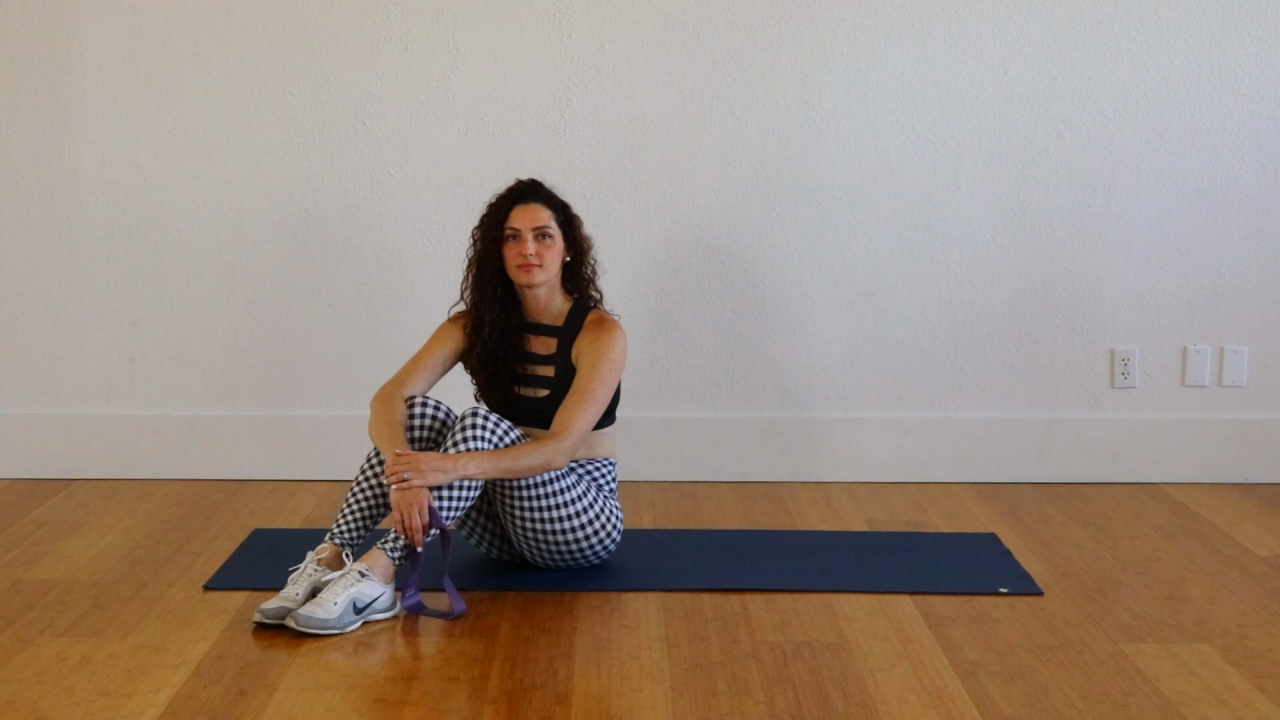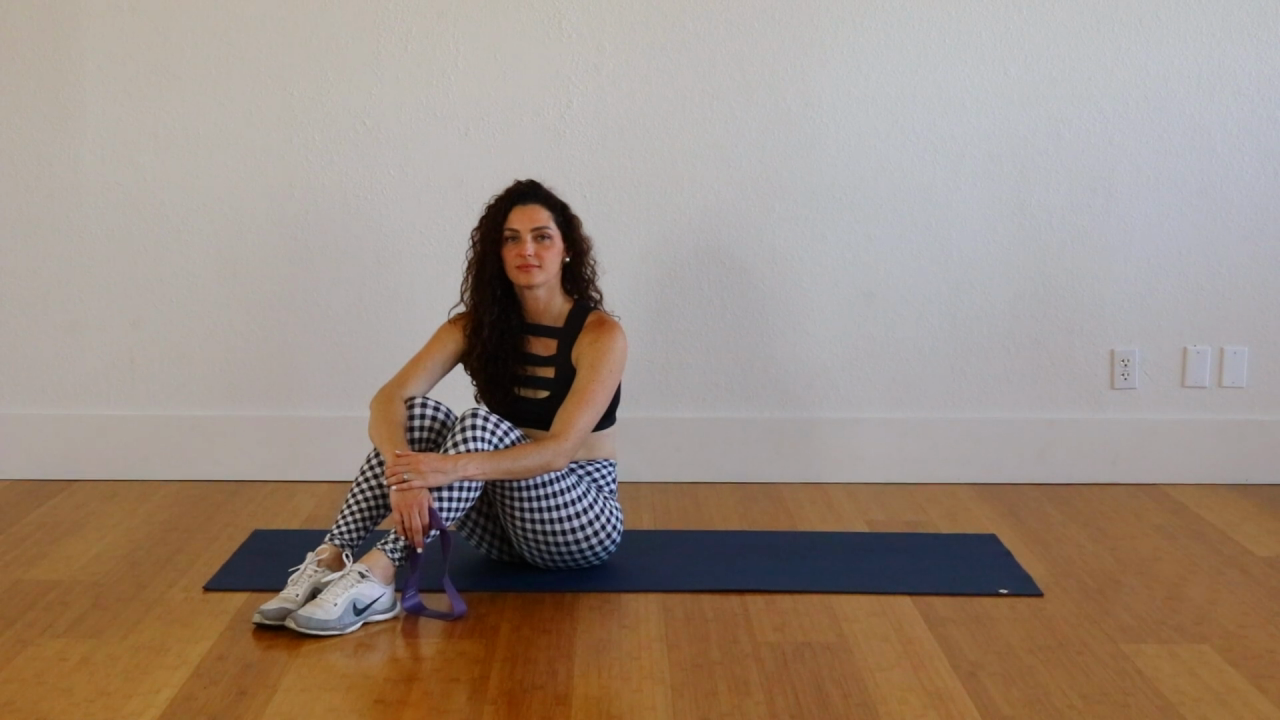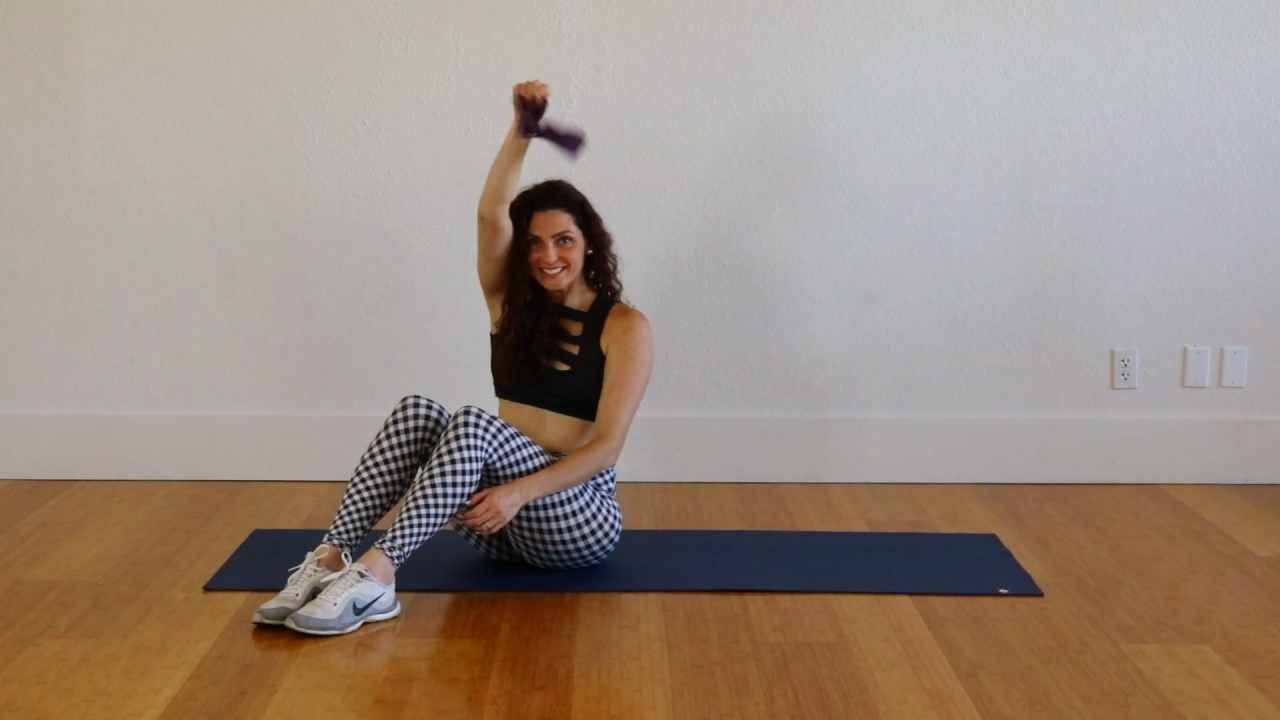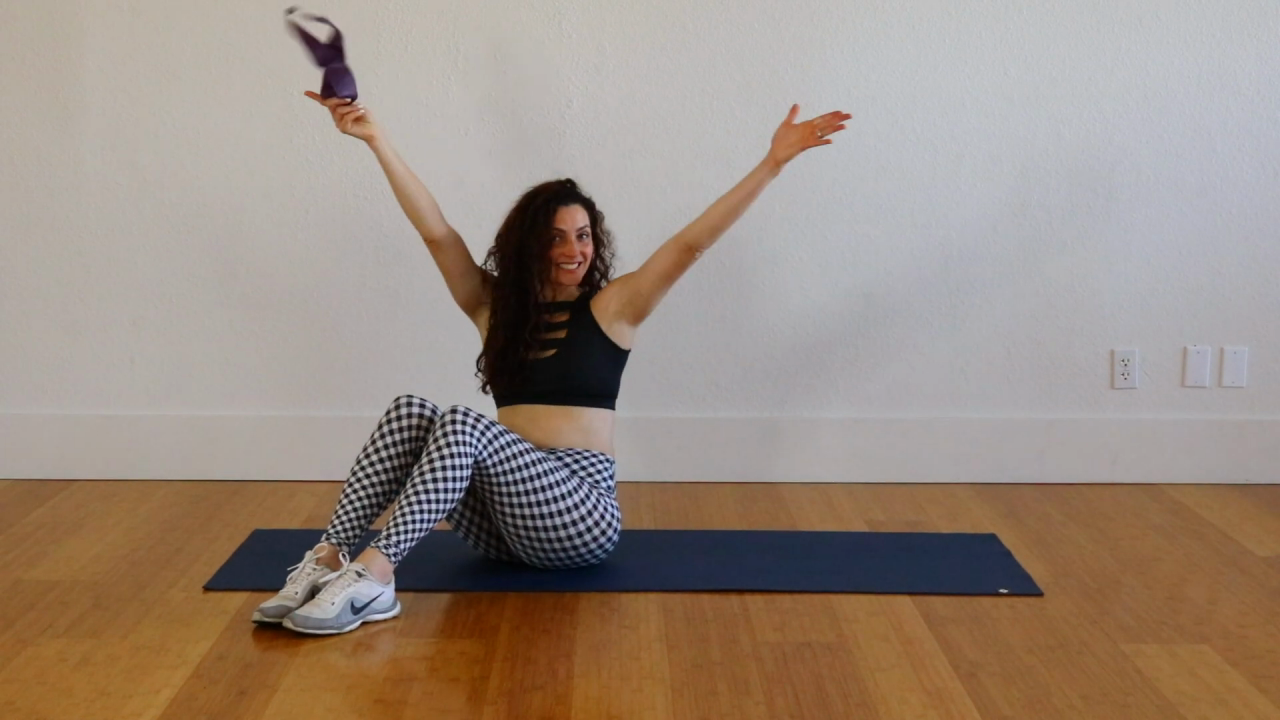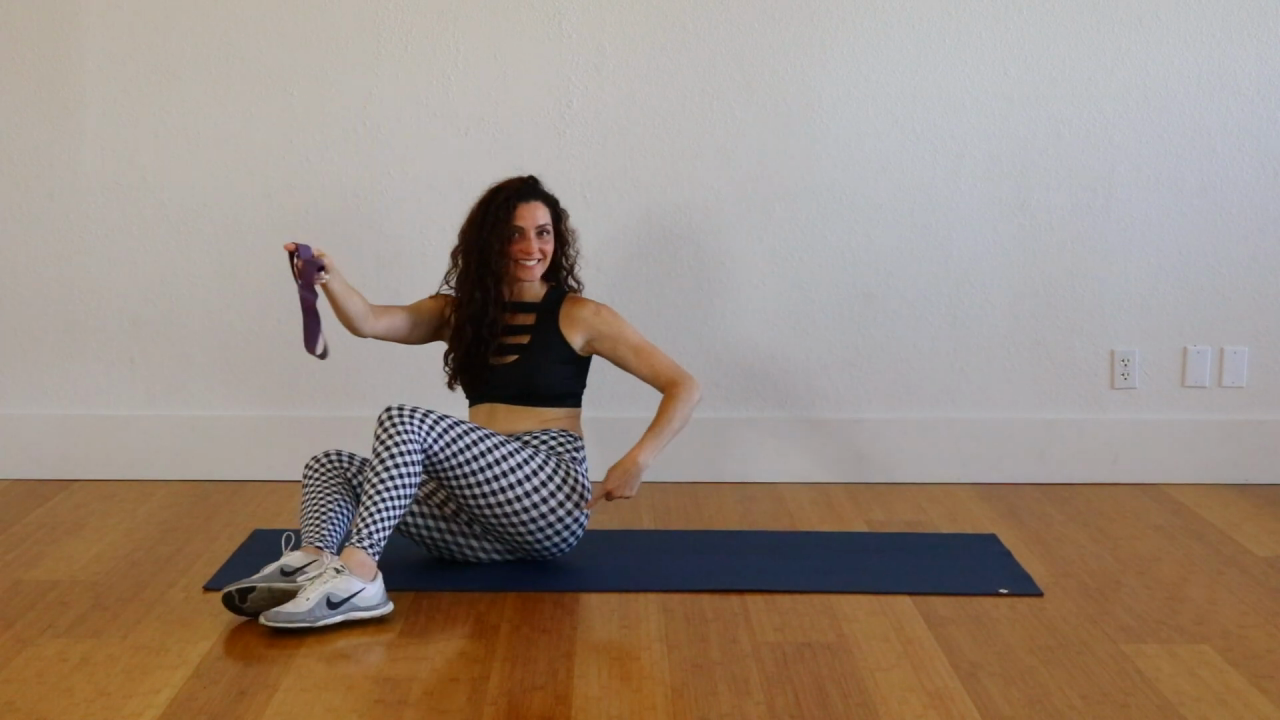
dt=1s
person 1, frame 1
left shoulder: (600, 334)
right shoulder: (476, 323)
left elbow: (559, 450)
right elbow: (388, 398)
left wrist: (455, 467)
right wrist: (402, 472)
left hip: (580, 522)
right hip: (505, 522)
left knee: (481, 424)
right knee: (419, 412)
left ankle: (377, 572)
right ankle: (332, 557)
person 1, frame 2
left shoulder: (601, 334)
right shoulder: (476, 326)
left elbow: (559, 451)
right elbow: (388, 399)
left wrist: (454, 468)
right wrist: (403, 473)
left hip: (582, 522)
right hip: (505, 520)
left knee: (482, 425)
right knee: (420, 412)
left ankle: (378, 574)
right ankle: (331, 559)
person 1, frame 3
left shoulder: (624, 326)
right shoulder: (509, 301)
left elbow: (608, 444)
right elbow: (491, 214)
left wrist: (520, 492)
right wrist: (521, 126)
left hip: (580, 520)
right hip: (509, 517)
left knee: (473, 426)
right knee: (417, 412)
left ankle: (377, 575)
right ankle: (330, 559)
person 1, frame 4
left shoulder: (612, 306)
right shoulder: (494, 305)
left elbow: (692, 240)
right elbow: (437, 233)
left wrist: (772, 161)
right wrist: (376, 139)
left hip: (582, 518)
right hip: (502, 523)
left knee: (461, 427)
right knee: (410, 412)
left ankle: (374, 575)
right ankle: (328, 561)
person 1, frame 5
left shoulder: (581, 316)
right shoulder: (458, 311)
left elbow: (685, 388)
right elbow: (365, 323)
left wrist: (639, 458)
right wrist: (329, 280)
left hip: (551, 503)
right hip: (486, 511)
left knee: (403, 420)
right knee: (329, 466)
left ankle: (356, 573)
right ankle: (313, 564)
